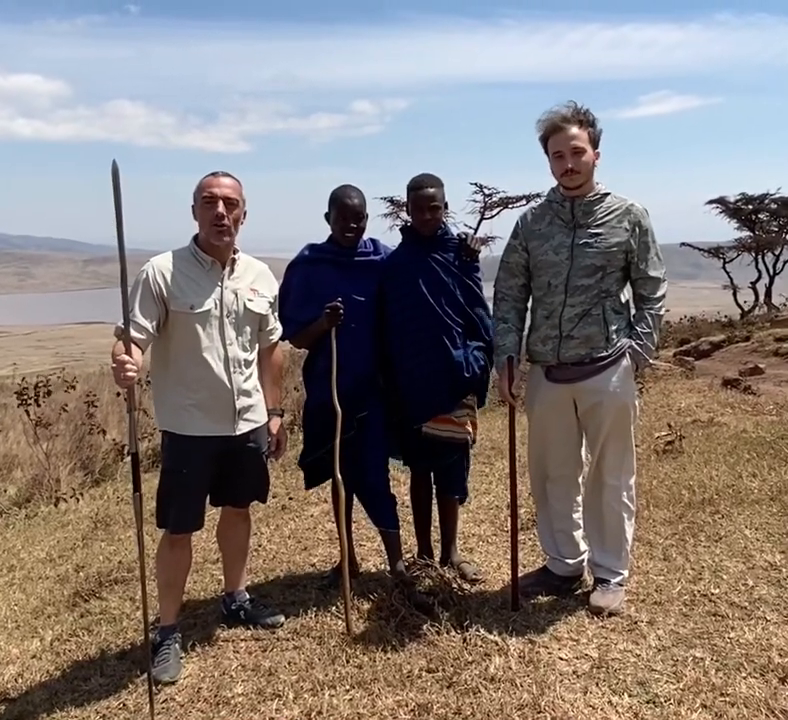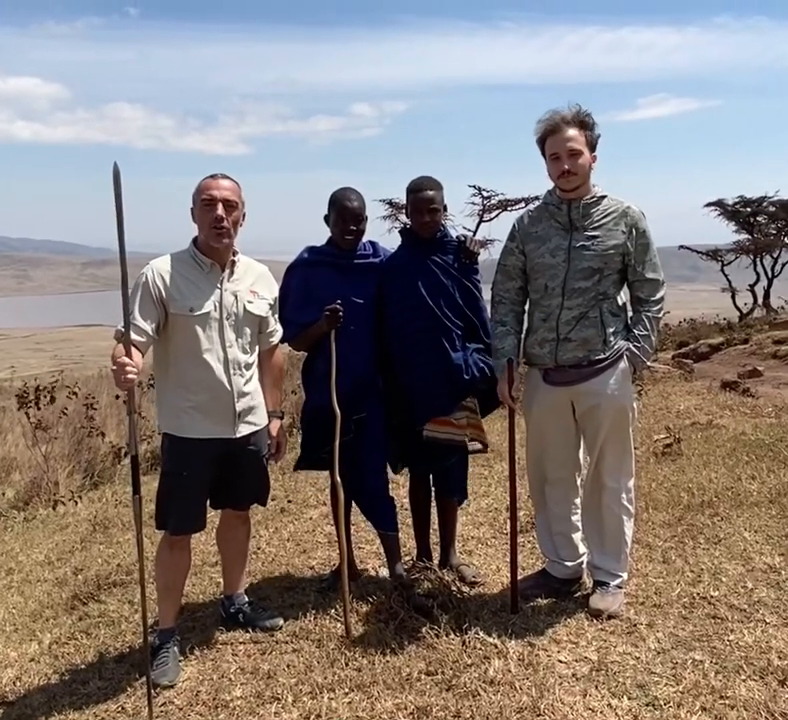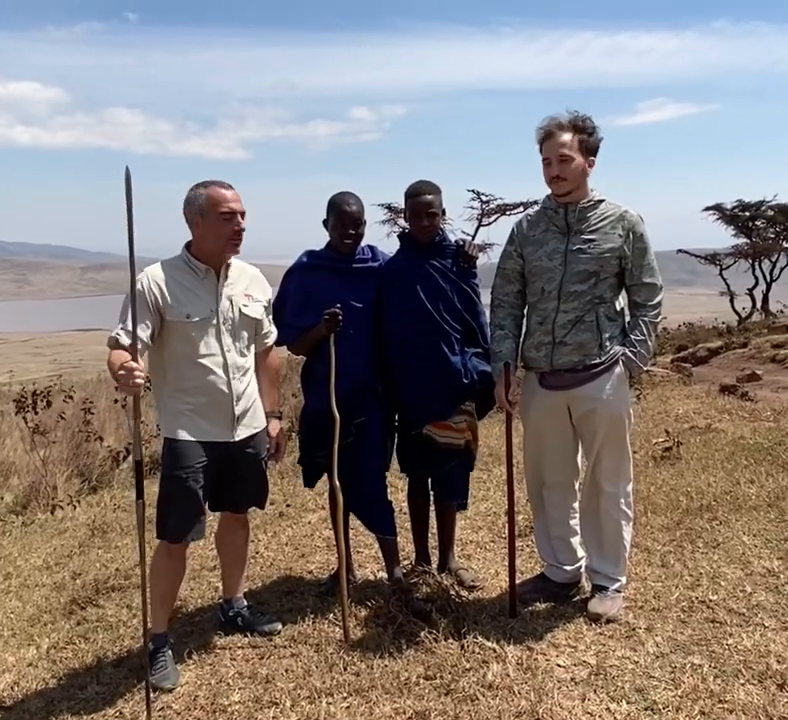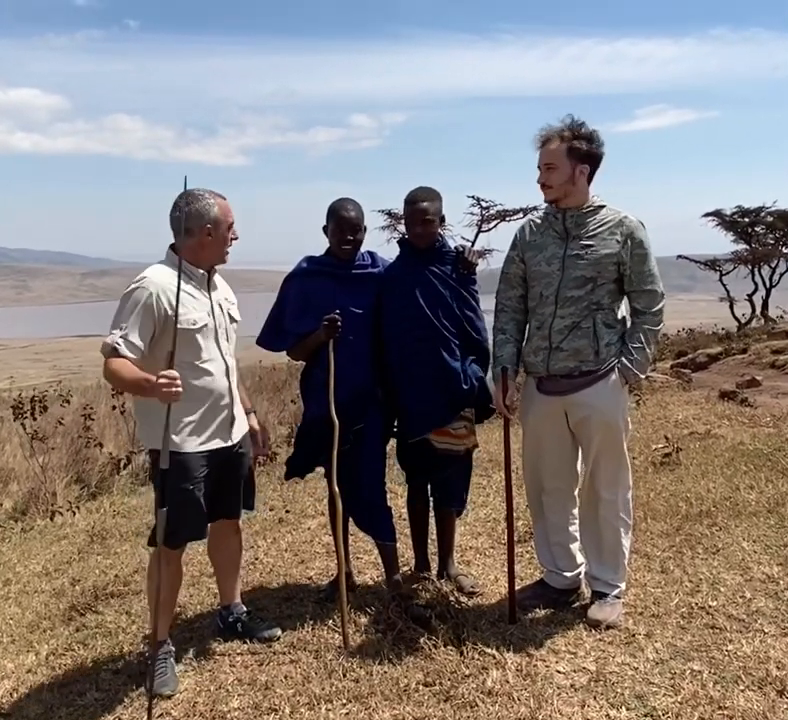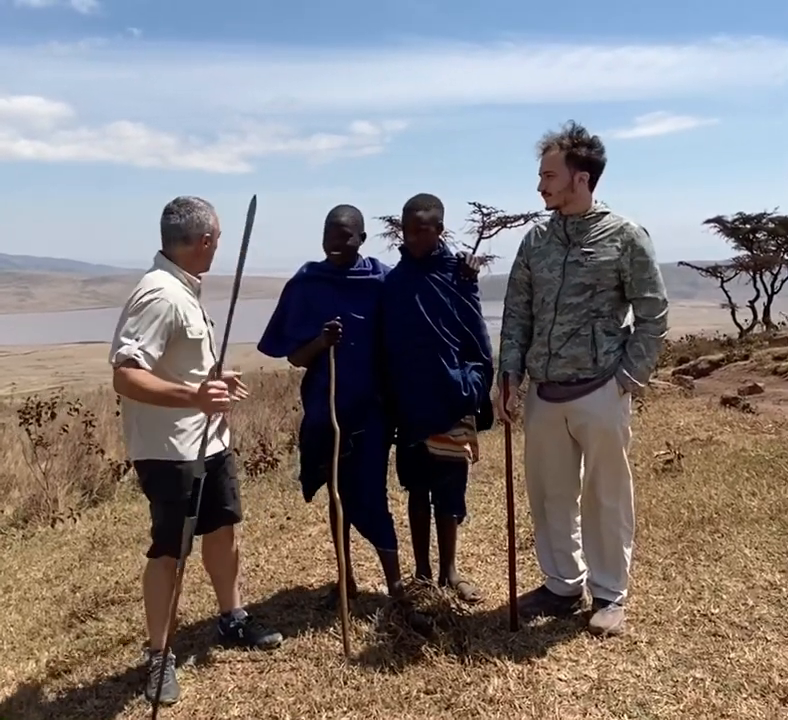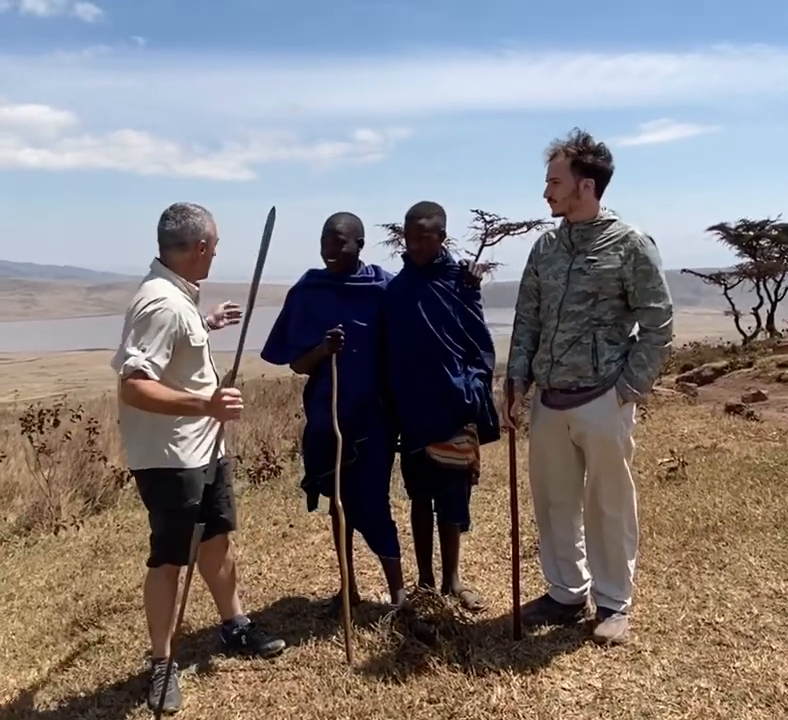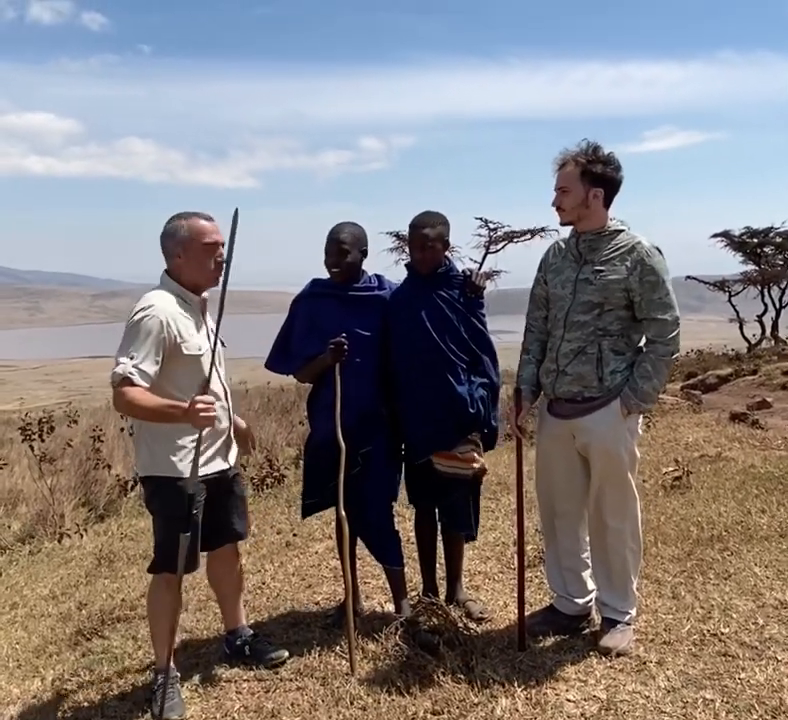
dt=0.3s
person 1, frame 1
left shoulder: (628, 216)
right shoulder: (531, 222)
left elbow: (652, 293)
right elbow: (508, 296)
left wrist: (637, 353)
right wrist: (505, 360)
left hip: (607, 371)
right hip: (546, 372)
left knee: (610, 477)
right knee: (551, 477)
left ankle: (610, 573)
right ankle: (563, 564)
person 1, frame 2
left shoulder: (625, 218)
right shoulder: (528, 225)
left elbow: (650, 295)
right elbow: (506, 298)
left wrist: (635, 356)
right wrist: (504, 364)
left hip: (605, 373)
right hip: (543, 375)
left knee: (610, 480)
right knee: (550, 479)
left ankle: (609, 576)
right ankle: (563, 568)
person 1, frame 3
left shoulder: (622, 223)
right shoulder: (526, 228)
left elbow: (648, 300)
right elbow: (506, 302)
left wrist: (631, 361)
right wrist: (502, 367)
left hip: (601, 378)
right hip: (540, 379)
left knee: (608, 484)
right knee: (548, 483)
left ankle: (608, 580)
right ankle: (562, 572)
person 1, frame 4
left shoulder: (622, 229)
right shoulder: (530, 233)
left elbow: (649, 307)
right elbow: (509, 307)
left wrist: (629, 369)
right wrist: (503, 372)
left hip: (599, 384)
right hip: (540, 385)
left knee: (606, 490)
right knee: (547, 489)
left ankle: (607, 586)
right ankle: (561, 577)
person 1, frame 5
left shoulder: (625, 237)
right shoulder: (536, 239)
left elbow: (653, 316)
right elbow: (516, 313)
left wrist: (629, 379)
right wrist: (509, 376)
left hip: (600, 392)
right hip: (543, 393)
left knee: (606, 497)
right knee: (550, 495)
left ankle: (609, 594)
right ankle: (563, 585)
person 1, frame 6
left shoulder: (631, 245)
right shoulder: (546, 247)
left elbow: (658, 326)
right elbow: (527, 320)
left wrist: (630, 390)
right wrist: (516, 383)
left hip: (603, 401)
right hip: (548, 400)
left knee: (609, 505)
right knee: (555, 504)
left ankle: (613, 603)
right ankle: (567, 593)
person 1, frame 7
left shoulder: (638, 256)
right shoulder: (555, 256)
left elbow: (664, 337)
left wrist: (634, 401)
right wrist: (525, 391)
left hip: (608, 411)
right hip: (555, 410)
left knee: (614, 516)
right knee: (559, 514)
left ankle: (618, 613)
right ankle: (572, 604)
person 2, frame 1
left shoulder: (259, 275)
right shoulder: (161, 272)
right elbow: (131, 338)
left wrist: (273, 412)
right wrist: (125, 363)
left hip: (247, 422)
right hip: (188, 426)
left knee: (238, 510)
right knee: (178, 529)
left ankle: (236, 599)
right ankle: (167, 632)
person 2, frame 2
left shoulder: (260, 277)
right shoulder: (161, 275)
right elbow: (131, 340)
left wrist: (274, 414)
right wrist: (124, 365)
left hip: (247, 425)
right hip: (189, 429)
left knee: (237, 512)
right knee: (178, 532)
left ankle: (234, 602)
right ankle: (166, 635)
person 2, frame 3
left shoulder: (253, 280)
right shoulder: (156, 282)
right elbow: (120, 347)
left wrist: (272, 414)
right wrist: (124, 372)
left hip: (245, 428)
right hip: (189, 433)
left knee: (237, 516)
right knee: (175, 538)
left ankle: (233, 606)
right ankle: (159, 640)
person 2, frame 4
left shoulder: (219, 285)
right shoulder: (153, 287)
right elbow: (115, 361)
left wrist: (248, 412)
right wrist: (146, 383)
left hip: (230, 432)
right hip: (182, 442)
left knee: (227, 522)
right knee: (171, 543)
left ankle: (232, 612)
right ankle: (161, 646)
person 2, frame 5
left shoulder: (181, 289)
right shoulder: (161, 295)
right elbow: (126, 376)
left wrist: (213, 376)
right wrist: (191, 397)
left hip: (208, 440)
right hip: (170, 450)
left knee: (221, 529)
right knee: (168, 551)
left ankle: (232, 618)
right ankle: (159, 655)
person 2, frame 6
left shoulder: (174, 295)
right shoulder: (163, 304)
right elbow: (134, 387)
left wrist: (206, 326)
right wrist: (204, 405)
left hip: (202, 449)
right hip: (170, 458)
left knee: (217, 537)
right knee: (168, 560)
left ankle: (234, 626)
right ankle: (160, 664)
person 2, frame 7
left shoulder: (200, 307)
right shoulder: (156, 313)
right elbow: (124, 393)
left wrist: (231, 419)
right wrist: (178, 410)
left hip: (220, 459)
right hip: (174, 468)
left knee: (226, 547)
right knee: (171, 569)
left ankle: (238, 637)
right ankle: (164, 672)
person 3, frame 1
left shoulder: (460, 254)
right shoulder: (395, 262)
left elbow: (477, 313)
right elbow: (389, 327)
left wrist: (478, 361)
right wrist: (392, 383)
left hip: (456, 379)
right hip: (414, 383)
left knee: (451, 469)
right knee: (421, 469)
left ankle: (450, 550)
right ankle: (424, 552)
person 3, frame 2
left shoulder: (459, 256)
right shoulder: (395, 265)
left elbow: (477, 315)
right elbow: (389, 329)
left wrist: (478, 367)
right wrist: (392, 386)
left hip: (455, 382)
right hip: (414, 387)
left knee: (450, 471)
right knee: (420, 471)
left ankle: (449, 553)
right ankle: (423, 554)
person 3, frame 3
left shoulder: (457, 261)
right shoulder: (394, 268)
left elbow: (475, 320)
right elbow: (388, 332)
left wrist: (476, 371)
right wrist: (391, 389)
left hip: (453, 386)
right hip: (413, 390)
left knee: (450, 476)
right knee: (418, 475)
left ankle: (448, 557)
right ankle: (421, 558)
person 3, frame 4
left shoulder: (456, 267)
right shoulder: (394, 274)
left elbow: (474, 327)
right elbow: (387, 337)
left wrist: (475, 378)
right wrist: (389, 392)
left hip: (452, 392)
right hip: (413, 395)
left knee: (450, 481)
right knee: (418, 481)
left ankle: (447, 563)
right ankle: (421, 564)
person 3, frame 5
left shoulder: (456, 275)
right shoulder: (395, 281)
left elbow: (475, 335)
right elbow: (388, 344)
left wrist: (475, 386)
right wrist: (390, 400)
left hip: (453, 400)
right hip: (413, 402)
left knee: (450, 489)
right knee: (419, 487)
left ankle: (449, 570)
right ankle: (423, 571)
person 3, frame 6
left shoulder: (460, 282)
right shoulder: (397, 288)
left elbow: (478, 343)
right elbow: (391, 351)
left wrist: (476, 394)
right wrist: (394, 406)
left hip: (455, 407)
right hip: (415, 410)
left knee: (453, 496)
right knee: (421, 495)
left ankle: (451, 578)
right ankle: (425, 579)
person 3, frame 7
left shoulder: (463, 291)
right shoulder: (400, 298)
left elbow: (481, 351)
right elbow: (394, 360)
left wrist: (481, 405)
right wrist: (396, 415)
left hip: (459, 417)
right hip: (418, 419)
left knee: (457, 507)
right knee: (425, 504)
left ankle: (456, 588)
right ankle: (429, 589)
person 4, frame 1
left shoulder: (384, 260)
right shoulder: (307, 266)
right elbow: (295, 339)
right wrist: (322, 324)
left hip: (374, 387)
right hip: (328, 387)
left knee: (373, 475)
right knee: (341, 474)
left ankle: (396, 561)
right ankle: (348, 557)
person 4, frame 2
left shoulder: (383, 262)
right shoulder: (306, 268)
right elbow: (295, 341)
right wrist: (321, 326)
left hip: (373, 389)
right hip: (327, 390)
left knee: (371, 478)
right knee: (340, 477)
left ankle: (395, 563)
right ankle: (346, 560)
person 4, frame 3
left shoulder: (382, 266)
right shoulder: (305, 272)
right elbow: (294, 344)
right wrist: (321, 329)
left hip: (371, 393)
right hip: (325, 394)
left knee: (370, 482)
right knee: (338, 480)
left ankle: (393, 567)
right ankle: (345, 565)
person 4, frame 4
left shoulder: (380, 273)
right shoulder: (304, 278)
right elbow: (294, 351)
right wrist: (319, 335)
left hip: (370, 400)
right hip: (325, 401)
left knee: (369, 487)
right knee: (338, 486)
left ankle: (393, 574)
right ankle: (345, 572)
person 4, frame 5
left shoulder: (381, 280)
right shoulder: (304, 284)
right elbow: (295, 357)
right wrist: (321, 342)
left hip: (369, 407)
right hip: (325, 408)
left knee: (369, 495)
right knee: (339, 493)
left ankle: (394, 580)
right ankle: (346, 578)
person 4, frame 6
left shoulder: (380, 286)
right shoulder: (307, 291)
right elbow: (290, 364)
right wrist: (320, 353)
left hip: (370, 415)
right hip: (328, 416)
left knee: (369, 503)
right knee: (341, 501)
left ankle: (397, 590)
right ankle: (344, 590)
person 4, frame 7
left shoulder: (387, 296)
right shoulder: (310, 301)
right elbow: (301, 374)
right wrist: (327, 358)
left hip: (376, 424)
right hip: (331, 425)
left knee: (376, 513)
right knee: (345, 512)
left ankle: (401, 599)
right ankle: (353, 596)
